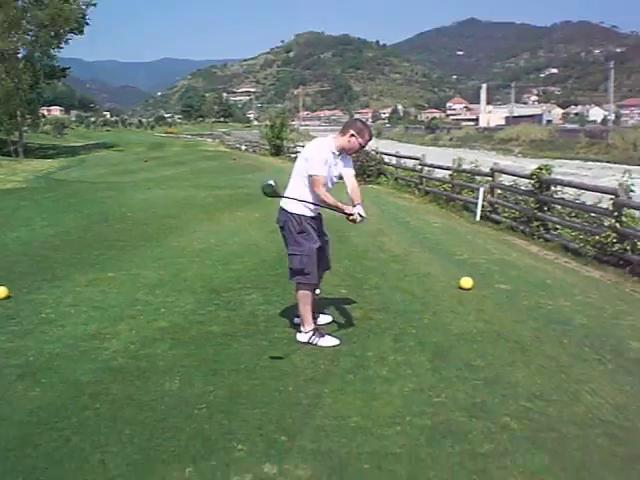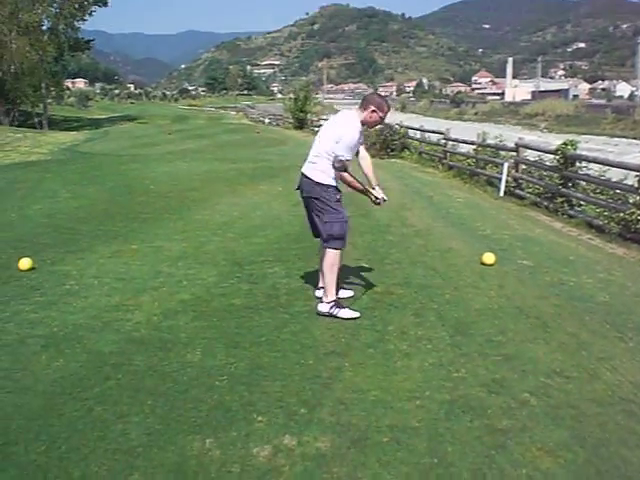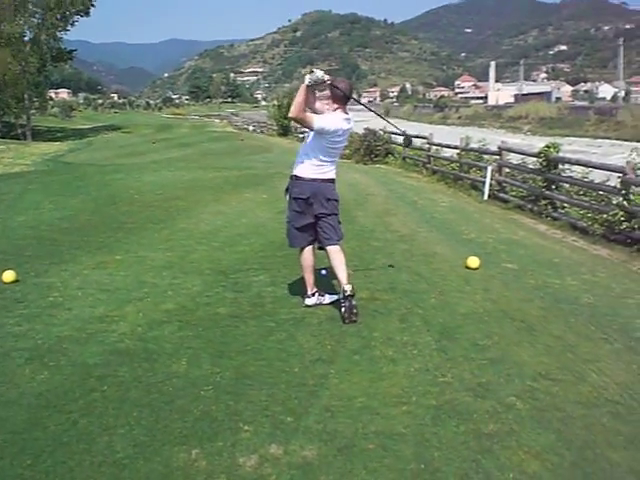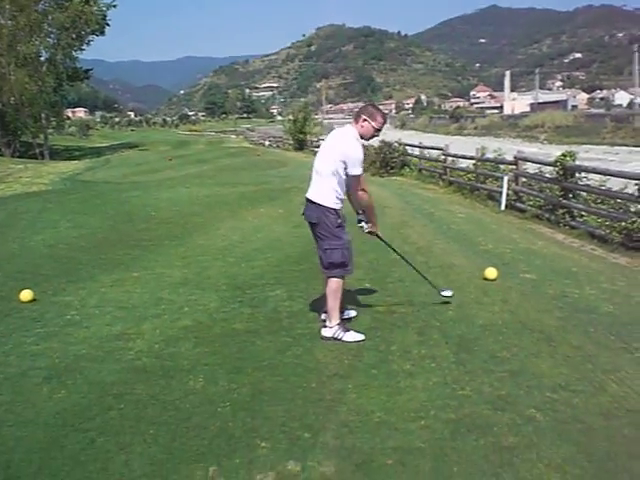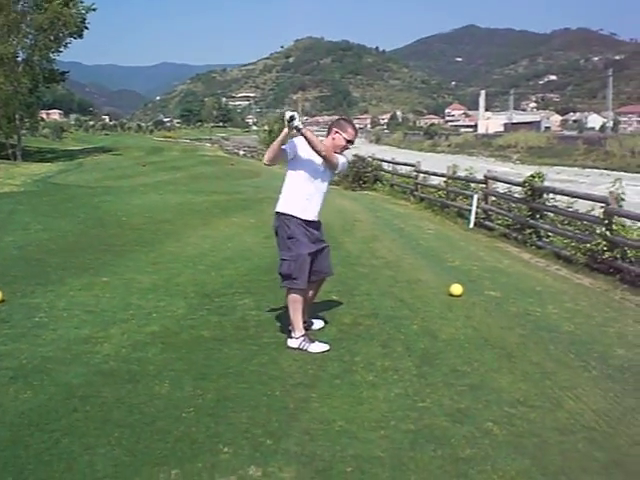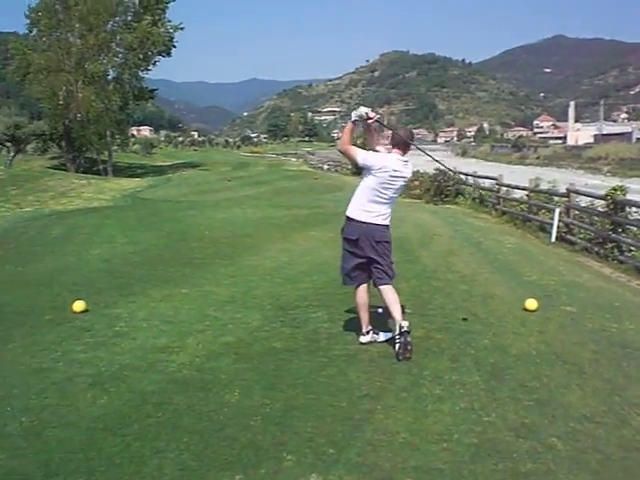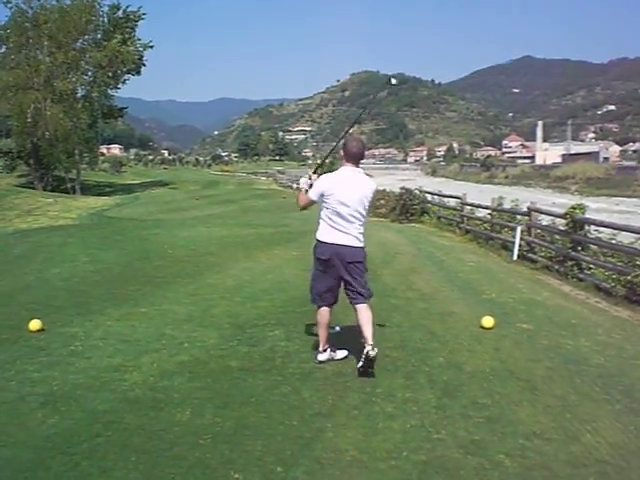
dt=0.7s
person 1, frame 1
left shoulder: (344, 157)
right shoulder: (319, 150)
left elbow: (351, 182)
right elbow: (318, 191)
left wrist: (357, 205)
right wrist: (342, 208)
left hip: (309, 215)
right hip: (296, 215)
left knee: (317, 268)
right knee: (306, 271)
left ankle: (305, 314)
right ankle: (307, 329)
person 1, frame 2
left shoulder: (347, 116)
right shoulder: (350, 132)
left elbow: (363, 155)
right elbow: (340, 173)
left wrist: (375, 186)
right wrist: (367, 191)
left hip: (309, 180)
right hip: (322, 187)
left knee: (328, 236)
right knee: (335, 240)
left ankle: (324, 286)
right ankle: (328, 301)
person 1, frame 3
left shoulder: (331, 122)
right shoulder: (344, 120)
left elbow: (295, 114)
right elbow: (312, 106)
left wrist: (309, 83)
right wrist: (313, 85)
left hip: (303, 185)
right hip: (326, 186)
left knee: (306, 243)
right knee: (332, 242)
left ankle: (311, 293)
right ankle: (346, 288)
person 1, frame 4
left shoulder: (341, 136)
right shoulder: (350, 144)
right elbow: (360, 189)
left wrist: (362, 214)
right wrist: (370, 218)
left hip: (326, 206)
right hip: (324, 208)
left knee: (338, 262)
right knee: (338, 265)
left ankle: (332, 309)
right ankle: (332, 325)
person 1, frame 5
left shoulder: (339, 161)
right shoulder: (298, 144)
left elbow: (324, 153)
right elbow: (268, 160)
left wrist: (302, 129)
right wrist: (287, 132)
left hip: (312, 222)
right hip: (290, 219)
left knee: (319, 273)
right knee: (297, 278)
left ankle: (302, 319)
right ankle: (297, 335)
person 1, frame 6
left shoulder: (380, 162)
right shoulder: (406, 168)
left elbow: (343, 147)
right elbow: (376, 146)
left wrist: (355, 120)
right wrist: (367, 124)
left hip: (356, 226)
right hip: (379, 229)
left knee: (360, 281)
right knee: (384, 281)
left ankle: (366, 331)
right ankle: (400, 324)
person 1, frame 7
left shoulder: (328, 182)
right shoulder: (369, 184)
left elbow: (302, 204)
left wrist: (304, 187)
left hip: (326, 247)
right hip: (354, 249)
left knee: (324, 301)
right knee: (361, 299)
left ankle: (324, 349)
right ankle: (369, 345)
